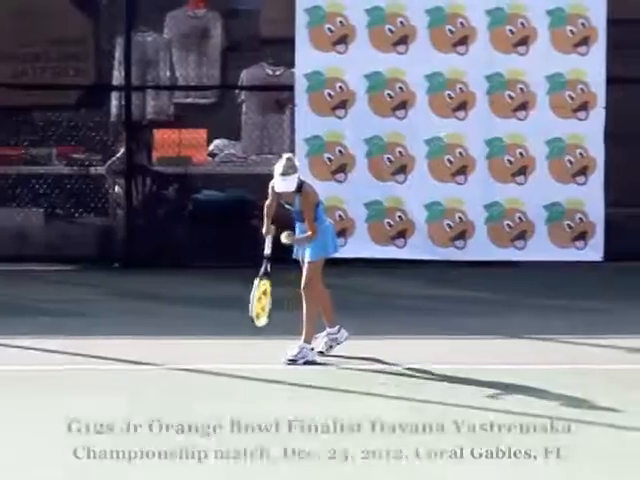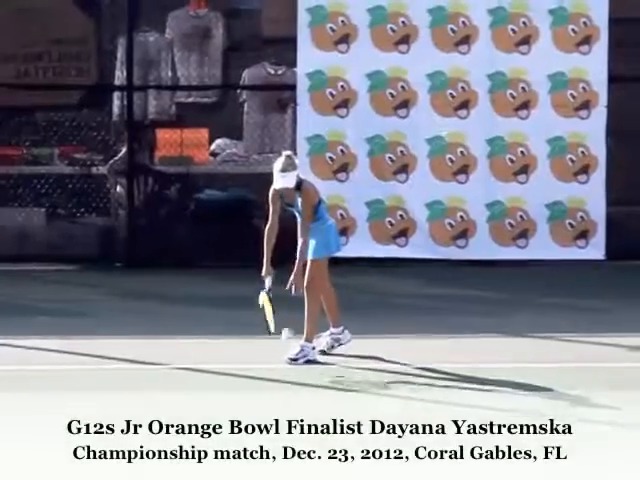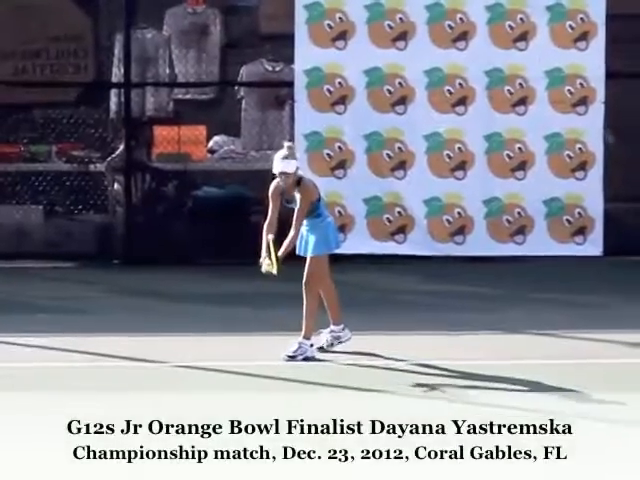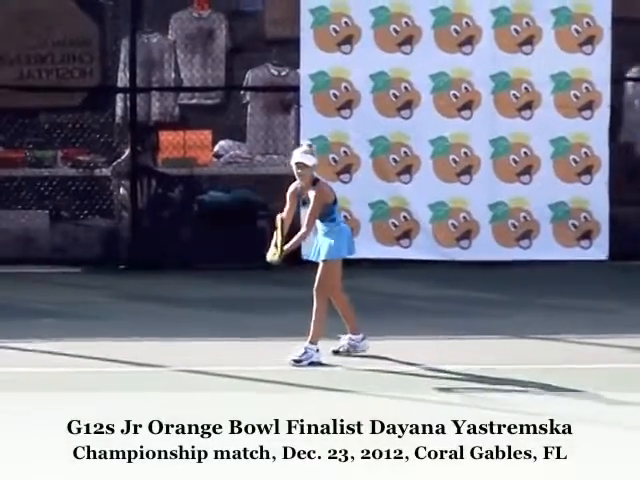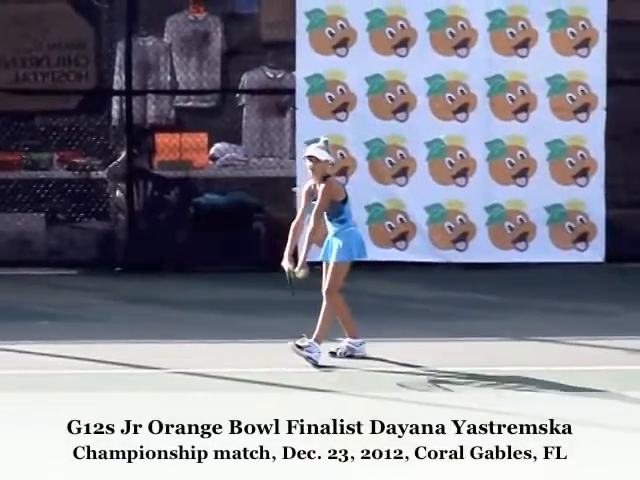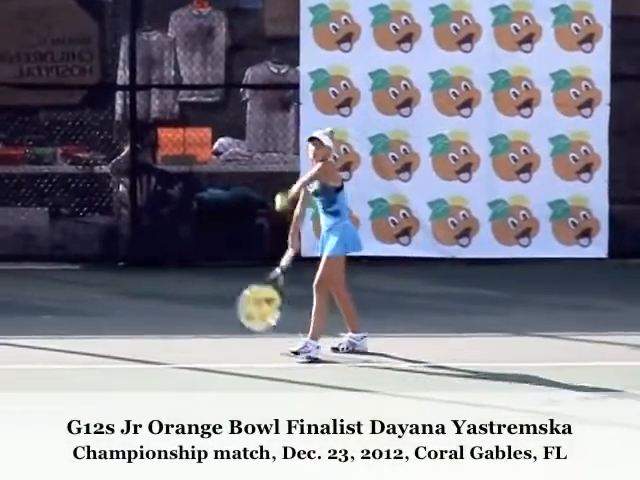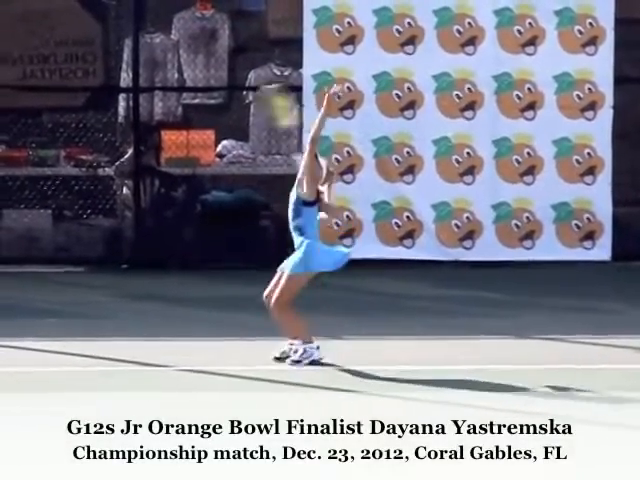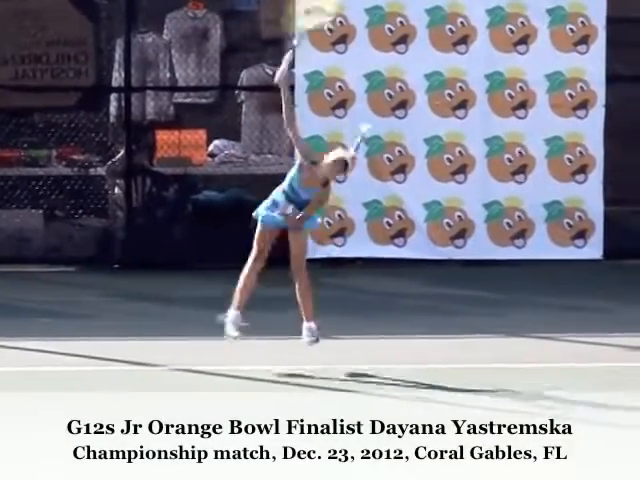
dt=0.4s
person 1, frame 1
left shoulder: (307, 194)
right shoulder: (275, 186)
left elbow: (313, 232)
right elbow: (270, 204)
left wrist: (295, 240)
right wrist: (267, 225)
left hip: (318, 235)
right hip: (301, 231)
left knee: (308, 287)
right knee: (315, 284)
left ankle: (306, 346)
right ankle: (334, 330)
person 1, frame 2
left shoulder: (306, 192)
right shoulder: (276, 191)
left elbow: (303, 235)
right elbow: (272, 226)
left wrist: (297, 272)
right wrist: (267, 263)
left hip: (322, 233)
right hip: (312, 233)
left knee: (310, 286)
right knee: (322, 284)
left ankle: (308, 346)
right ankle: (337, 331)
person 1, frame 3
left shoulder: (305, 188)
right shoulder: (276, 188)
left elbow: (295, 229)
right elbow: (271, 221)
left wrist: (279, 257)
right wrist: (265, 251)
left hip: (321, 231)
right hip: (309, 230)
left knee: (309, 284)
right knee: (323, 281)
left ankle: (306, 344)
right ankle: (338, 329)
person 1, frame 4
left shoulder: (319, 190)
right shoulder: (295, 189)
left elbow: (307, 227)
right elbow: (286, 220)
left wrist: (286, 250)
left hip: (335, 236)
right hip: (324, 237)
left knee: (320, 290)
right knee: (333, 289)
left ankle: (312, 348)
right ankle: (356, 337)
person 1, frame 5
left shoulder: (329, 186)
right shoulder: (309, 188)
left elbow: (314, 224)
right elbow: (298, 222)
left wrist: (304, 258)
right wrist: (288, 253)
left hip: (345, 239)
right hip: (334, 240)
left knee: (330, 292)
right knee: (331, 293)
left ankle: (314, 345)
right ankle: (354, 342)
person 1, frame 6
left shoulder: (326, 169)
right shoulder: (311, 175)
left elbow: (303, 183)
right elbow: (300, 208)
left wrist: (291, 194)
right wrist: (293, 235)
left hip: (338, 232)
right hip: (329, 232)
left knee: (320, 285)
right knee: (337, 287)
left ankle: (312, 344)
right ankle: (356, 336)
person 1, frame 7
left shoulder: (308, 187)
right shoulder: (317, 194)
left elbow: (312, 146)
left wrist: (324, 111)
left hip: (306, 252)
right hip: (303, 251)
left knee: (278, 305)
right knee: (270, 299)
left ankle: (309, 347)
right ankle: (297, 342)
person 1, frame 8
left shoulder: (324, 191)
right shoulder: (307, 164)
left elbow: (302, 219)
right elbow: (290, 128)
left wrist: (294, 218)
right wrist: (283, 85)
left hip: (297, 218)
right hip: (274, 209)
left knee: (299, 271)
right knee: (257, 259)
left ankle: (309, 325)
right ankle: (235, 313)
